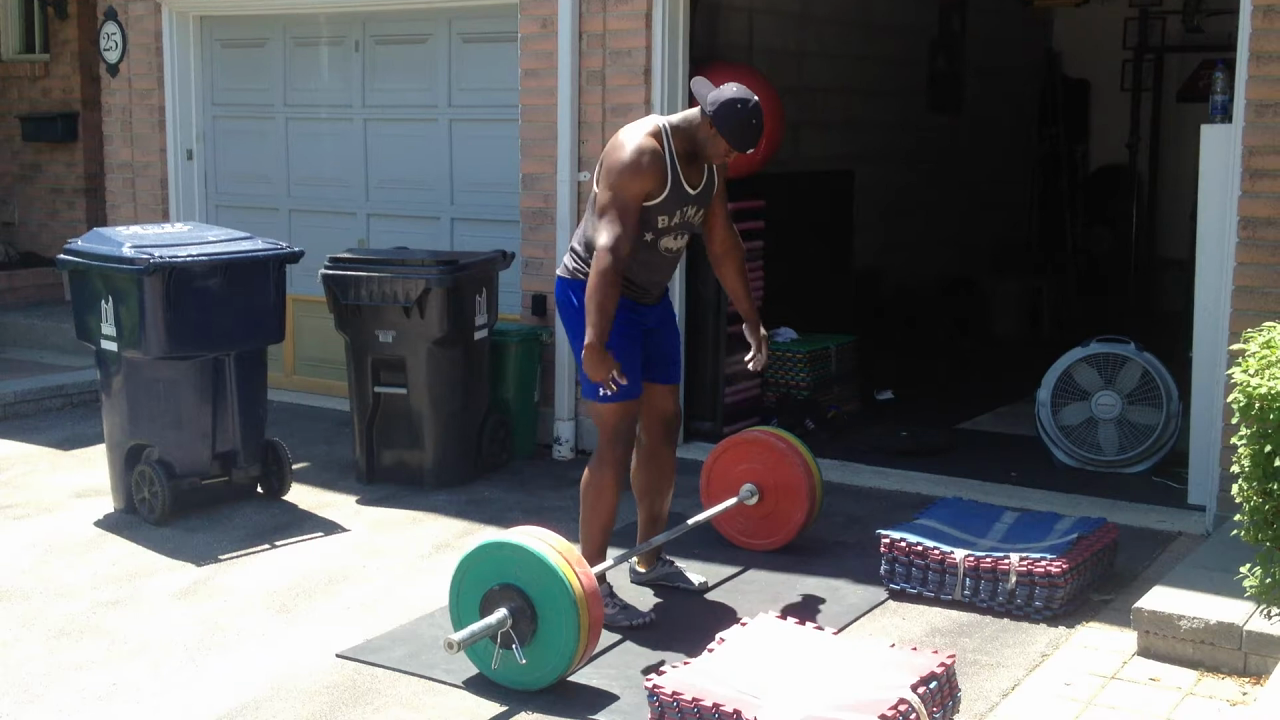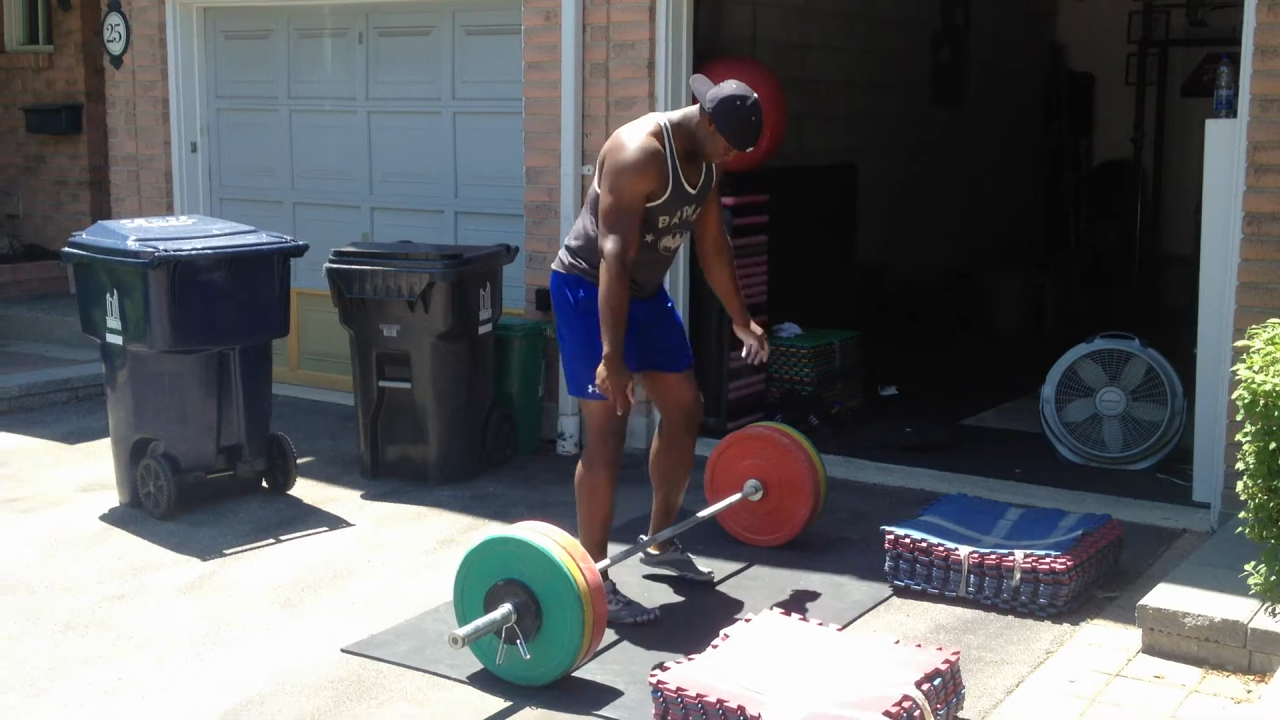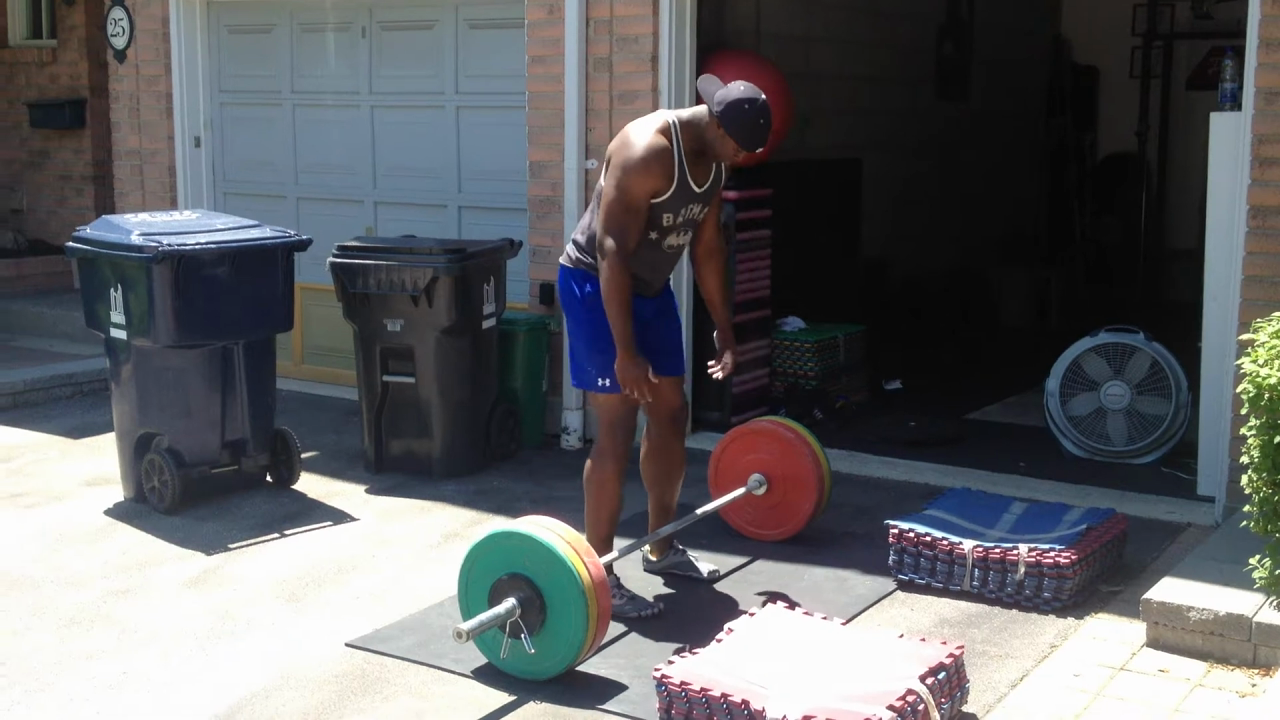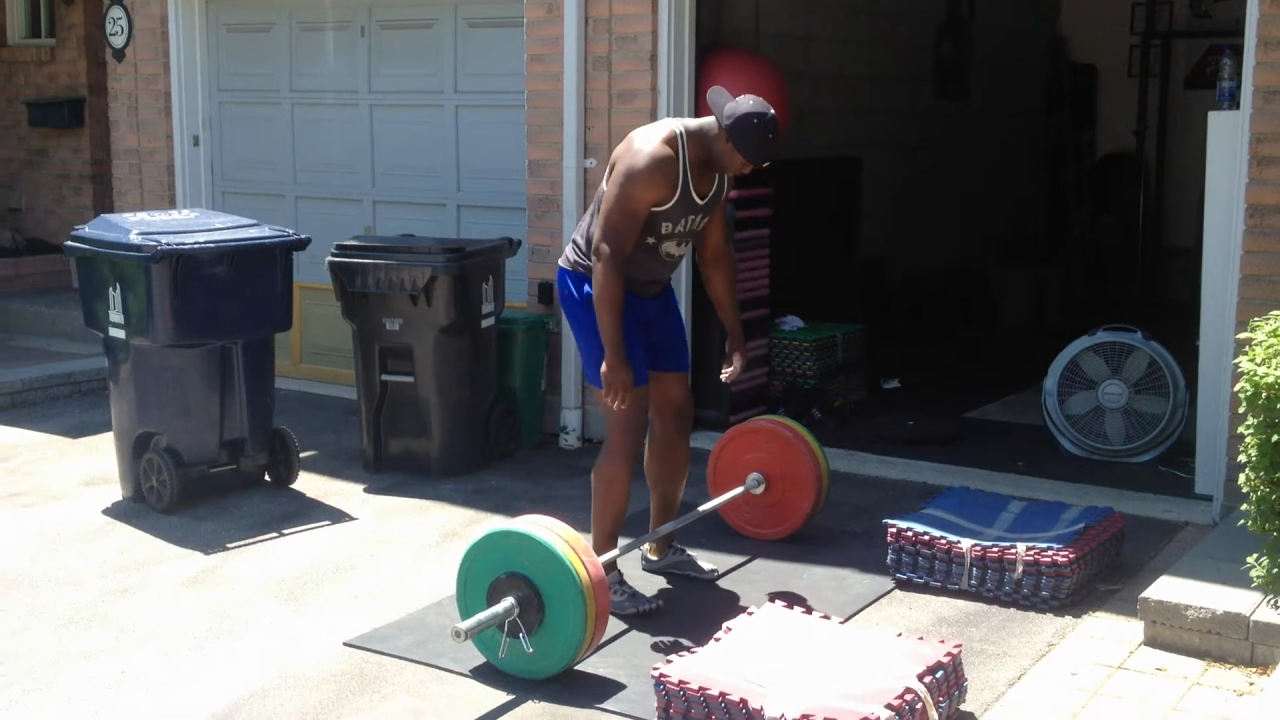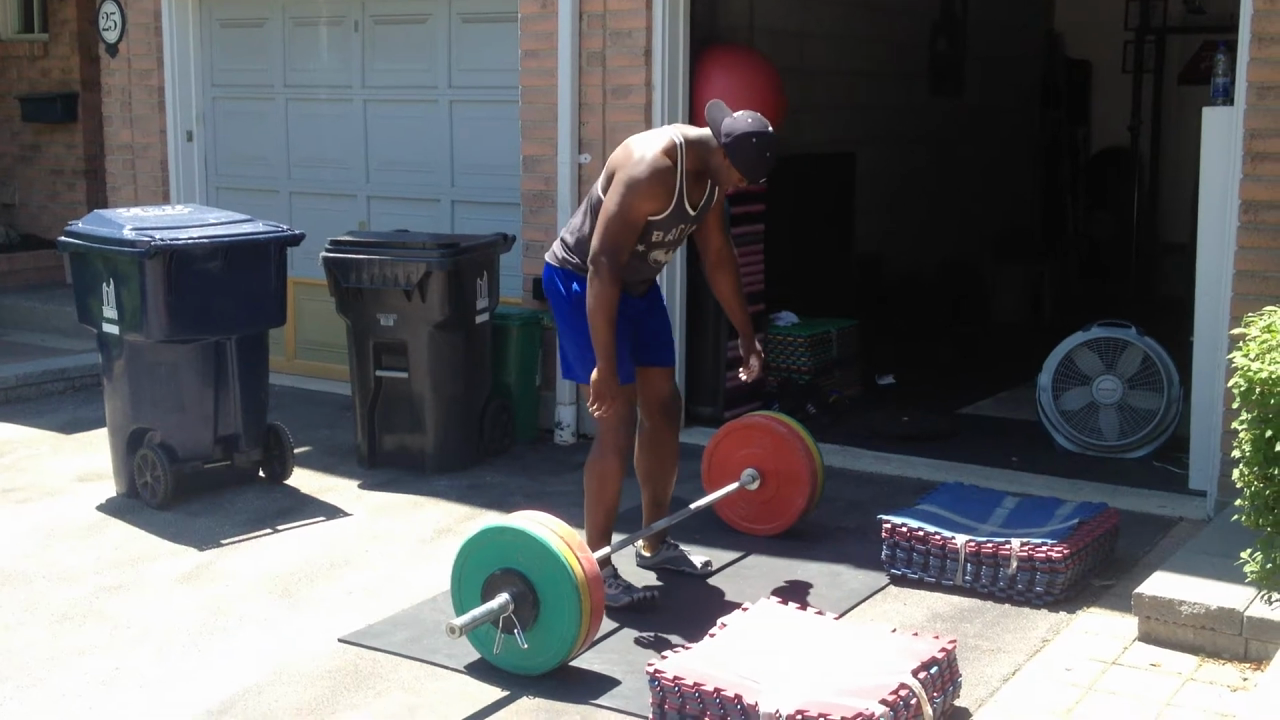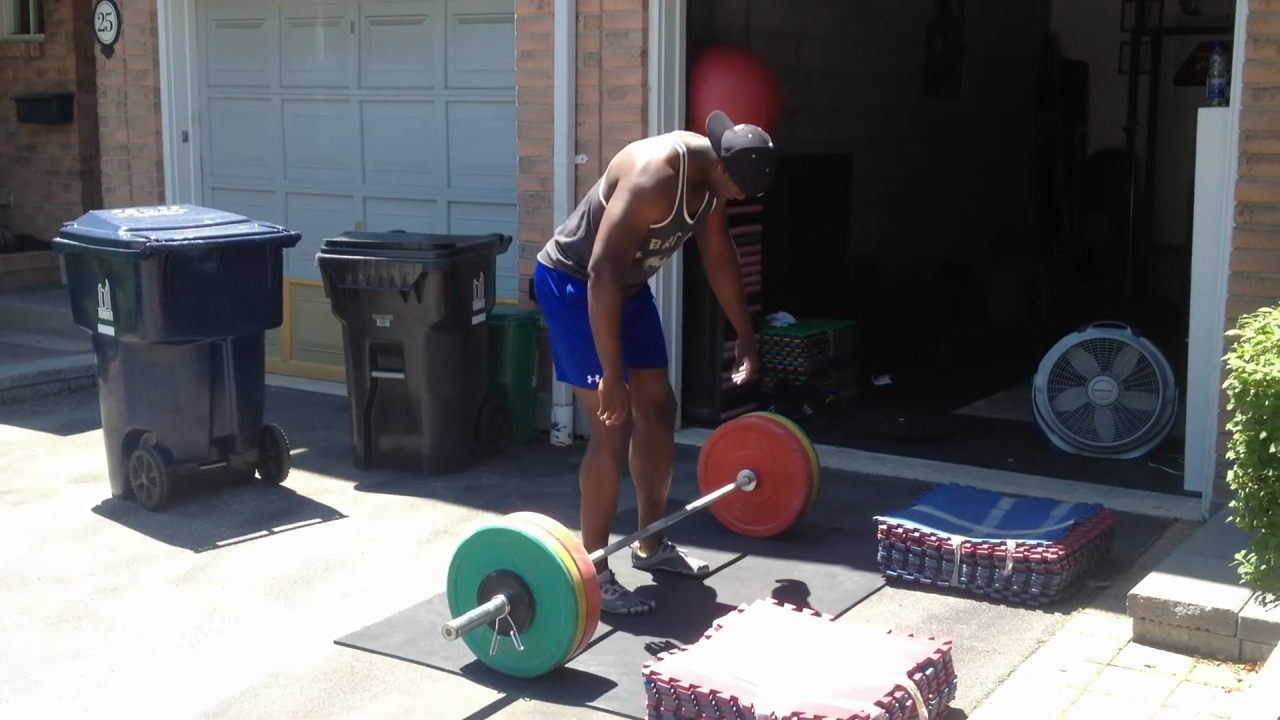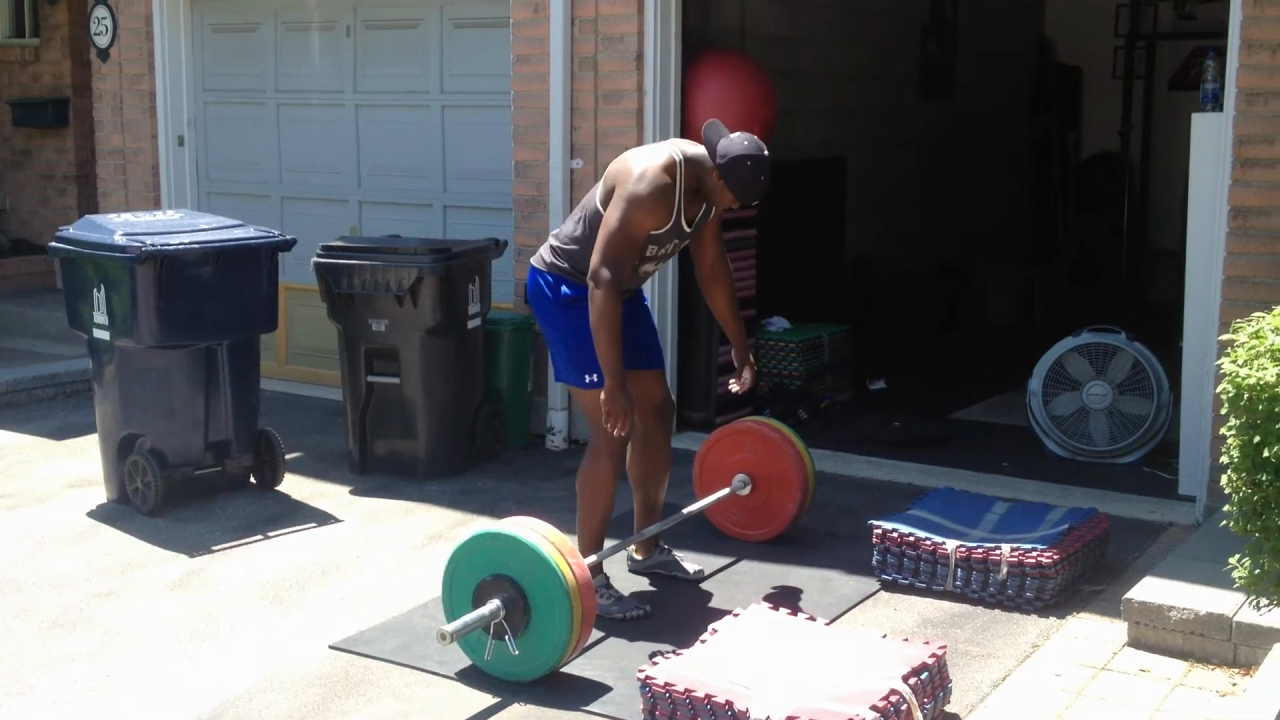
dt=0.2s
person 1, frame 1
left shoulder: (710, 163)
right shoulder: (638, 152)
left elbow: (722, 243)
right elbow: (607, 249)
left wrist: (751, 319)
right wrist: (594, 341)
left hip: (651, 297)
right hip: (595, 292)
left knee: (664, 426)
right knee: (618, 439)
left ankle: (649, 558)
right ankle: (591, 583)
person 1, frame 2
left shoulder: (706, 159)
right shoulder: (639, 152)
left elbow: (711, 243)
right elbow: (614, 255)
left wrist: (741, 317)
right wrist: (612, 355)
left hip: (646, 291)
right hip: (590, 288)
left knee: (685, 409)
right knee: (607, 435)
left ankle: (661, 542)
right ankle: (595, 582)
person 1, frame 3
left shoulder: (714, 157)
right shoulder: (646, 150)
left elbow: (707, 245)
right elbow: (611, 252)
left wrist: (723, 327)
right wrist: (626, 352)
left hip: (652, 288)
right hip: (597, 284)
left knee: (670, 417)
right knee: (618, 429)
left ankle: (661, 547)
right ankle: (599, 575)
person 1, frame 4
left shoulder: (718, 165)
right shoulder: (651, 158)
left elbow: (714, 250)
right elbow: (607, 257)
left wrist: (734, 331)
right wrist: (612, 356)
left hip: (652, 289)
right hip: (595, 285)
left knee: (676, 415)
right knee: (628, 427)
left ankle: (660, 547)
right ankle: (602, 572)
person 1, frame 5
left shoulder: (712, 172)
right shoulder: (650, 167)
left elbow: (717, 254)
right elbow: (602, 265)
left wrist: (746, 334)
right wrist: (604, 366)
left hip: (638, 286)
right hip: (582, 283)
left knee: (664, 410)
right knee: (618, 424)
left ankle: (654, 544)
right ankle: (596, 568)
person 1, frame 6
left shoulder: (711, 177)
right shoulder: (652, 176)
left elbow: (719, 256)
right elbow: (602, 274)
left wrist: (744, 334)
right wrist: (611, 374)
left hip: (629, 286)
right hip: (574, 284)
left knee: (659, 411)
right knee: (615, 426)
left ankle: (651, 545)
right ankle: (593, 571)
person 1, frame 7
left shoulder: (707, 185)
right shoulder: (649, 183)
left elbow: (712, 266)
right elbow: (601, 280)
left wrist: (740, 345)
right wrist: (612, 384)
left hip: (623, 289)
right hip: (568, 286)
left knee: (657, 413)
right knee: (612, 430)
left ankle: (647, 548)
right ankle: (589, 578)
